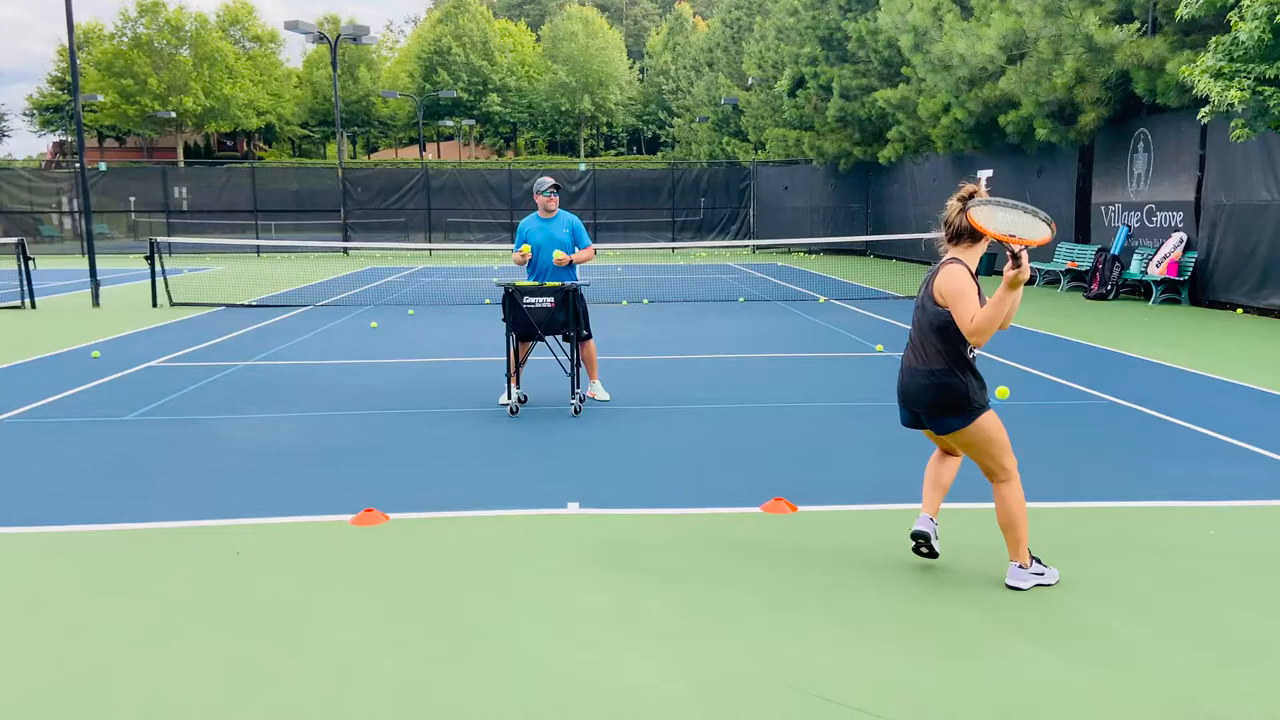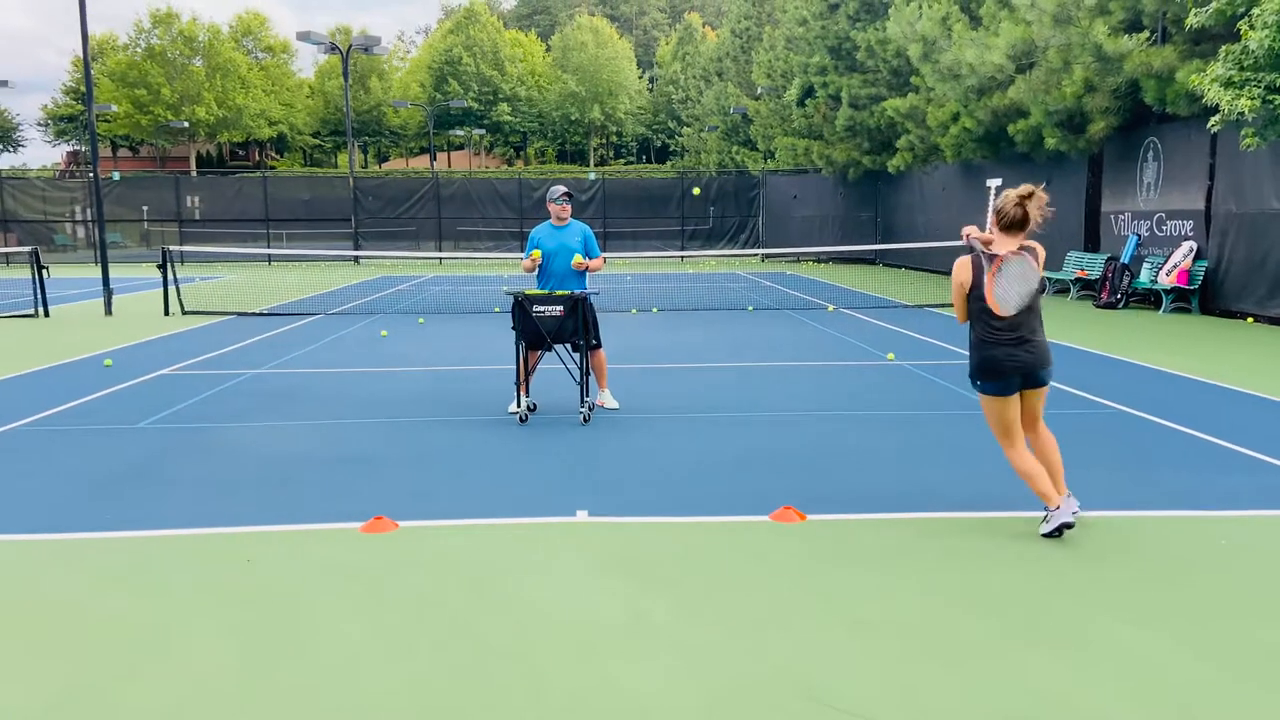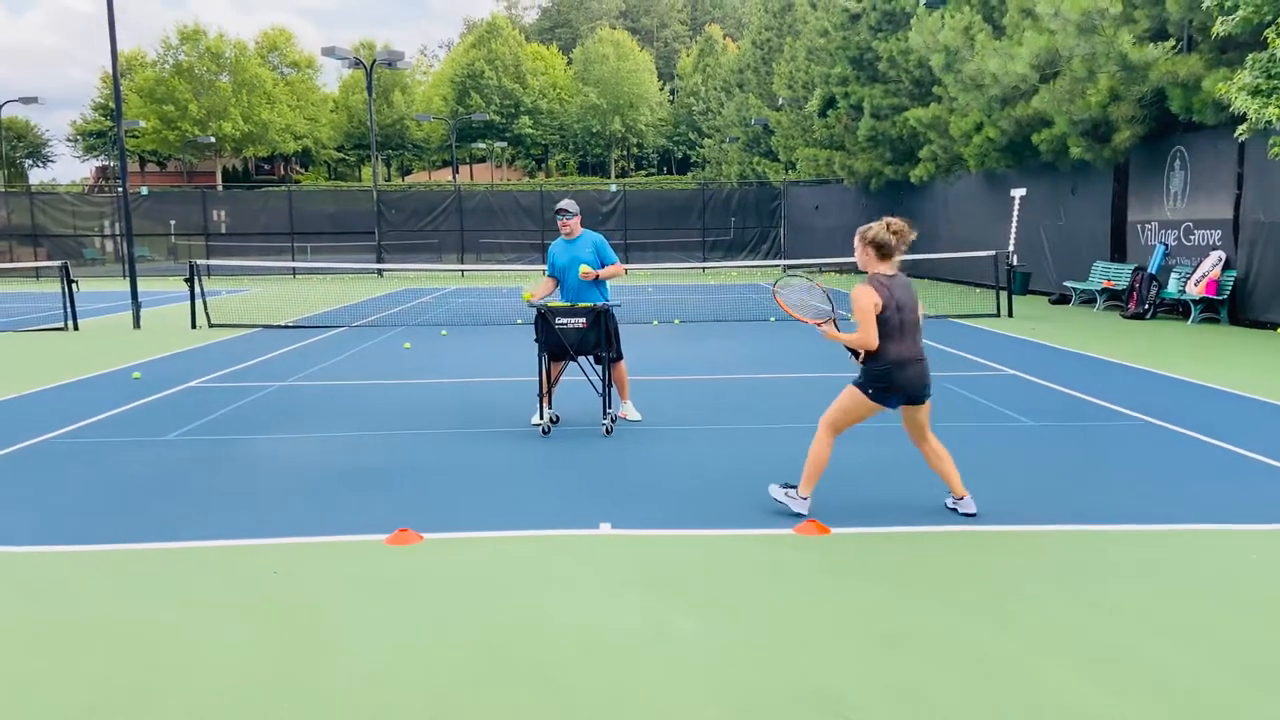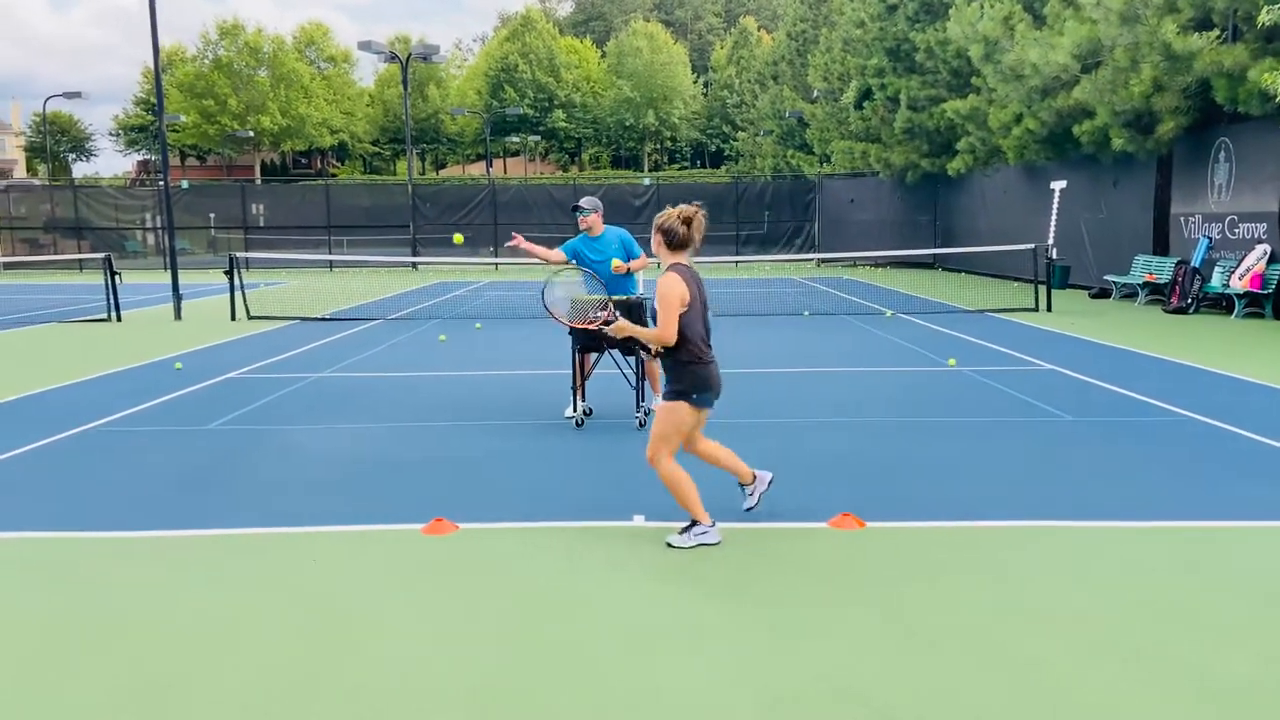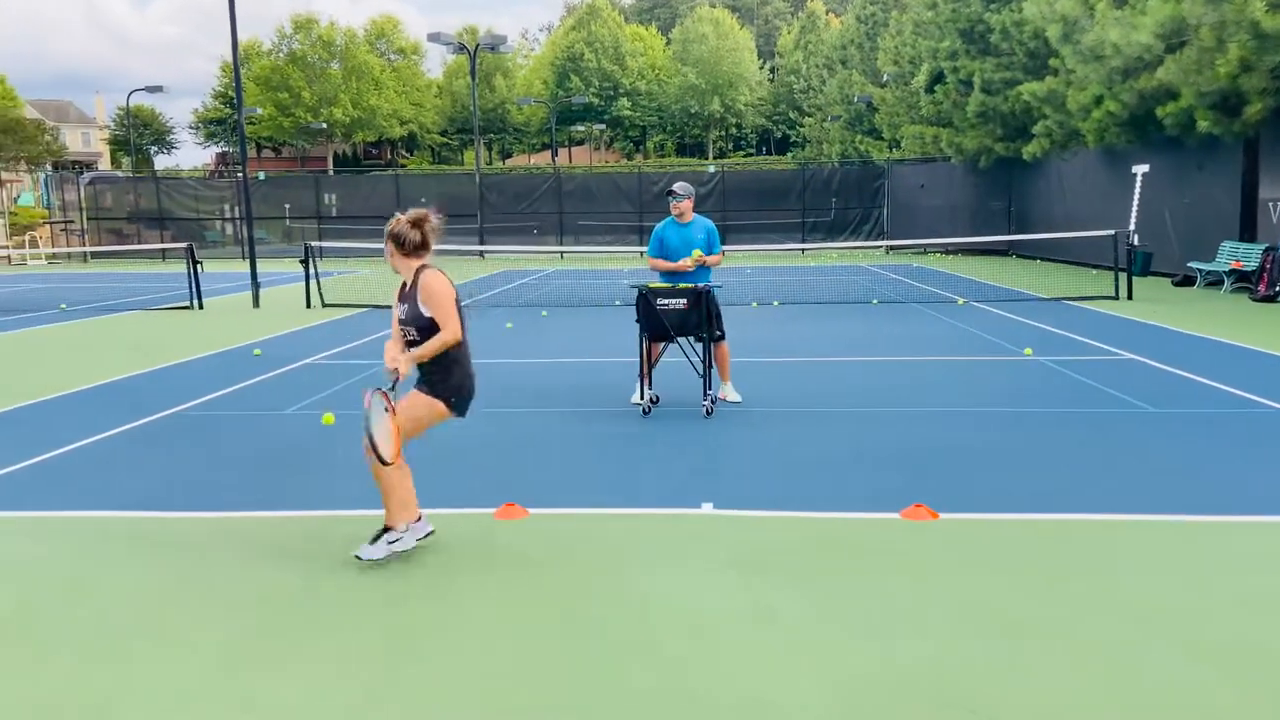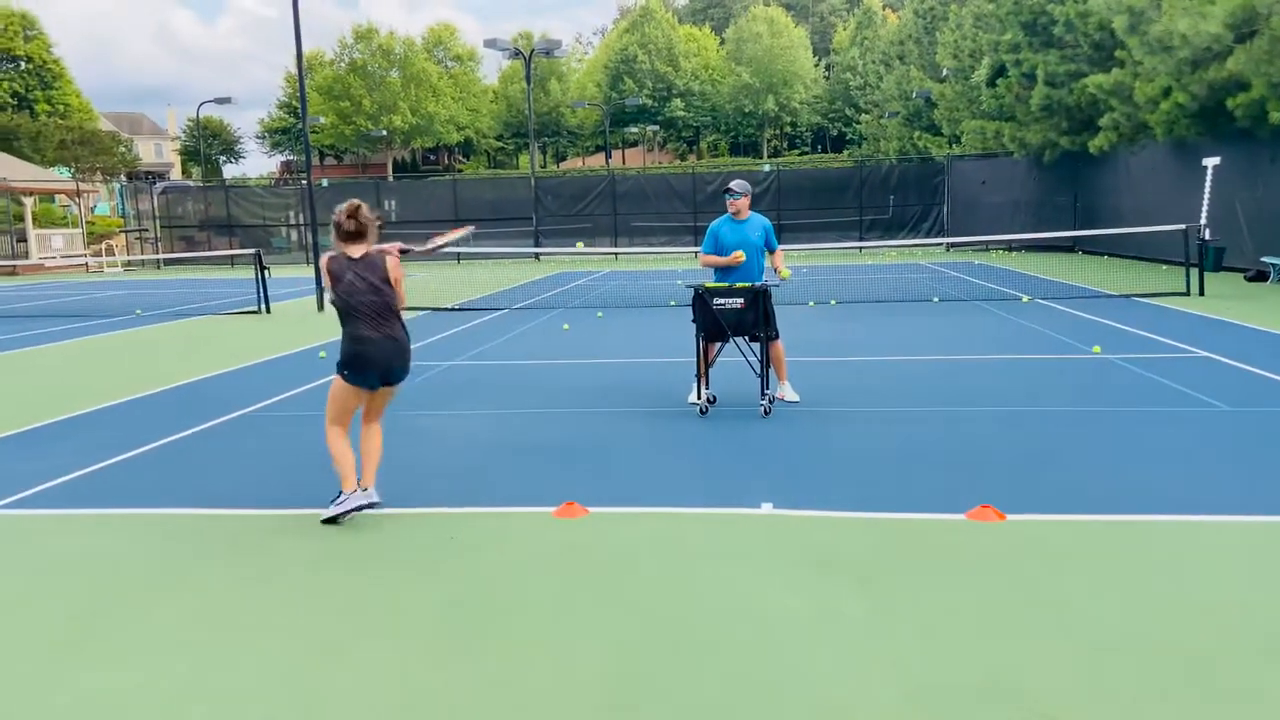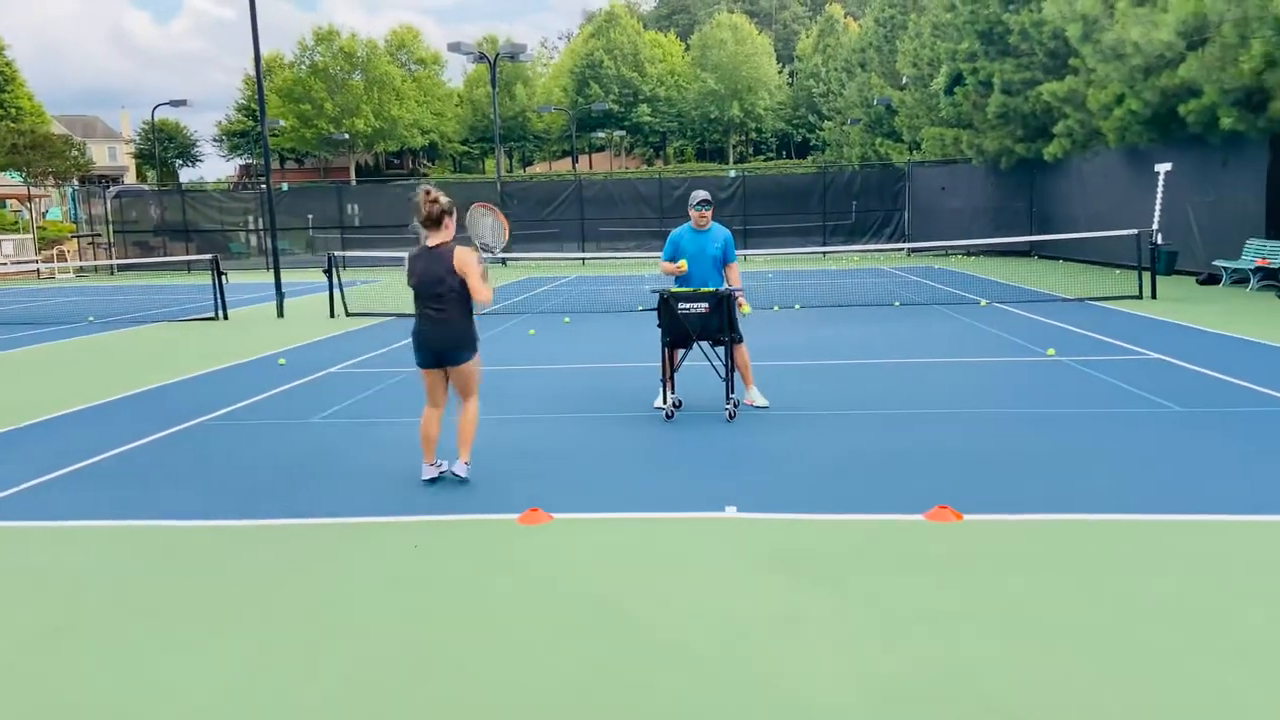
dt=0.7s
person 1, frame 1
left shoulder: (950, 270)
right shoulder: (955, 274)
left elbow: (986, 324)
right elbow: (977, 332)
left wrist: (1011, 285)
right wrist: (1010, 285)
left hip: (915, 390)
right hip: (948, 392)
left knee: (949, 450)
right knee: (1006, 477)
left ankle: (926, 518)
right ankle: (1022, 566)
person 1, frame 2
left shoulder: (965, 265)
right shoulder: (1036, 255)
left elbow: (962, 315)
right wrist: (984, 239)
left hip: (990, 363)
right hip: (1034, 357)
left knee: (1013, 444)
right knee: (1034, 428)
left ankle: (1058, 509)
right ankle: (1064, 498)
person 1, frame 3
left shoulder: (865, 292)
right shoulder: (905, 283)
left elbow: (868, 343)
left wrist: (832, 333)
left hip: (881, 378)
right hip: (917, 375)
left knee: (826, 428)
right knee: (923, 438)
left ankle: (801, 495)
right ankle: (963, 498)
person 1, frame 4
left shoulder: (669, 281)
right shoulder: (689, 275)
left elbow: (667, 337)
left wrist: (630, 329)
right wrist: (639, 333)
left hip: (688, 380)
right hip: (701, 375)
left knee: (658, 456)
right knee: (690, 441)
left ankle: (703, 525)
right ankle: (752, 479)
person 1, frame 5
left shoulder: (431, 280)
right shoulder: (402, 292)
left elbow: (453, 333)
right elbow: (396, 340)
left wrist: (409, 357)
right wrist: (394, 360)
left hip: (447, 383)
right hip: (432, 381)
left ankle: (398, 529)
right ankle: (413, 520)
person 1, frame 6
left shoulder: (328, 264)
right shoulder: (389, 262)
left wrist: (379, 252)
left hip: (360, 356)
right hip: (398, 354)
left knee: (335, 427)
right knee: (372, 419)
left ankle: (351, 493)
right ankle: (367, 489)
person 1, frame 7
left shoulder: (413, 258)
right shoulder: (461, 254)
right elbow: (483, 299)
right wrist: (484, 282)
left hip: (425, 341)
right hip: (458, 341)
left knee: (434, 404)
right knee: (468, 398)
left ankle: (430, 466)
right ankle: (463, 462)
person 2, frame 1
left shoulder: (571, 221)
right shoulder: (525, 225)
left elbow: (589, 252)
right elbow: (516, 255)
left wrist: (570, 259)
right wrist: (521, 258)
left knee: (584, 338)
right knee: (522, 340)
left ankle: (594, 385)
person 2, frame 2
left shoulder: (583, 230)
right shoulder: (537, 232)
left elbow: (599, 262)
right elbow: (525, 266)
left wrist: (586, 265)
right wrist: (532, 263)
left knee: (594, 347)
right knee: (531, 348)
left ankle: (604, 393)
right ankle: (521, 396)
person 2, frame 3
left shoulder: (595, 240)
right shoulder: (554, 248)
left elbow: (618, 269)
right elbow: (552, 280)
left wrist: (596, 274)
right wrist: (537, 295)
left knee: (615, 359)
right knee: (553, 359)
left ankle: (625, 405)
person 2, frame 4
left shoulder: (620, 235)
right shoulder: (577, 244)
left elbow: (643, 260)
right elbow: (553, 256)
left wrist: (627, 268)
right wrist: (527, 246)
left hip: (629, 304)
left knee: (646, 351)
right knee: (583, 351)
left ankle: (657, 397)
right ankle: (578, 399)
person 2, frame 5
left shoulder: (707, 226)
right shoulder: (661, 229)
left elbow: (718, 257)
right elbow: (652, 262)
left wrist: (704, 260)
right wrist: (676, 266)
left knee: (718, 339)
right knee: (654, 339)
left ankle: (726, 386)
right ankle: (643, 386)
person 2, frame 6
left shoulder: (763, 224)
right shoulder: (716, 226)
left elbow: (775, 251)
right elbow: (704, 258)
left wrist: (779, 267)
right wrist: (727, 261)
left knee: (772, 338)
right knee: (709, 339)
left ankle: (783, 386)
right ankle: (700, 387)
person 2, frame 7
left shoulder: (723, 235)
right shoulder: (677, 235)
left elbow: (730, 267)
right elbow: (663, 265)
left wrist: (738, 295)
right wrist: (674, 269)
left knee: (737, 343)
left ankle: (751, 391)
right ankle: (666, 391)
